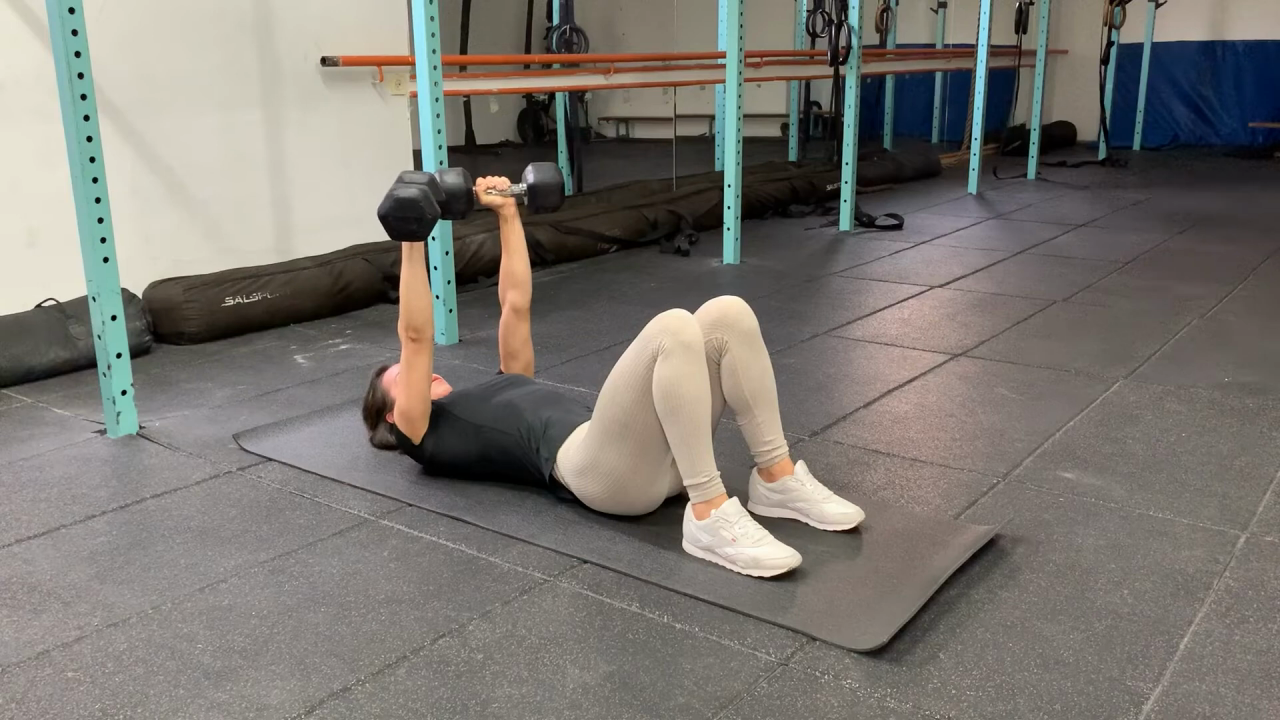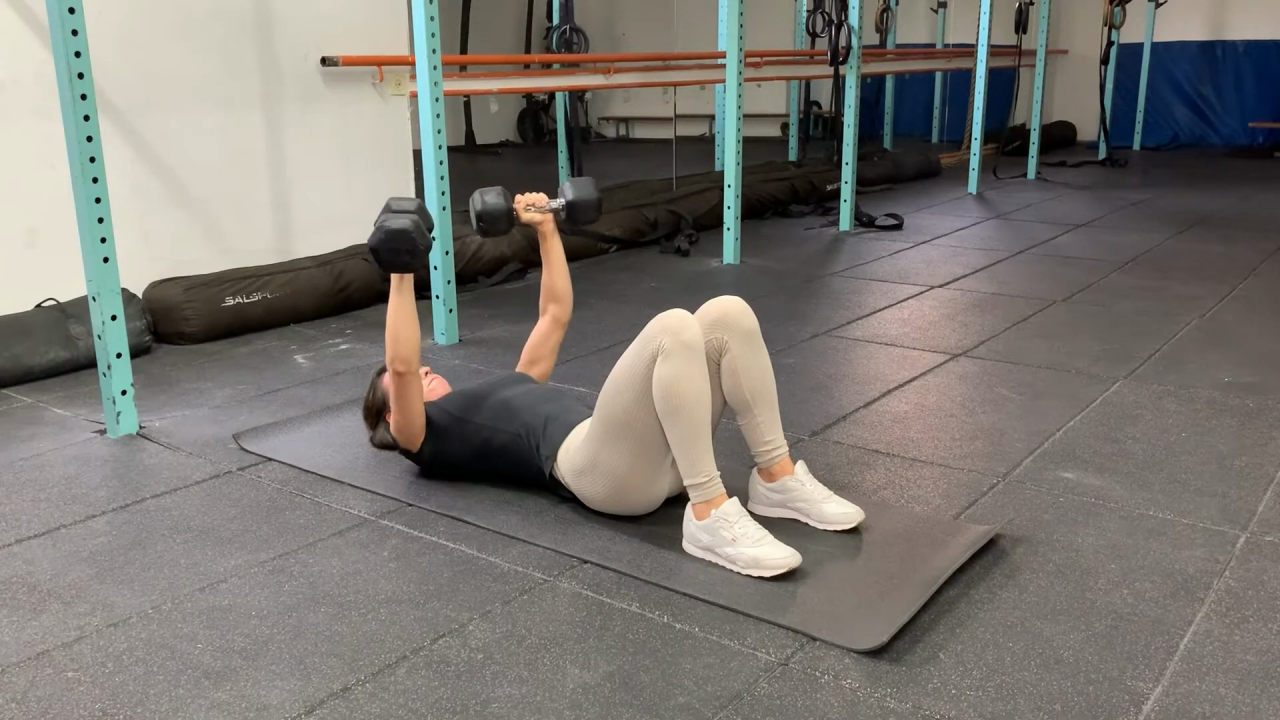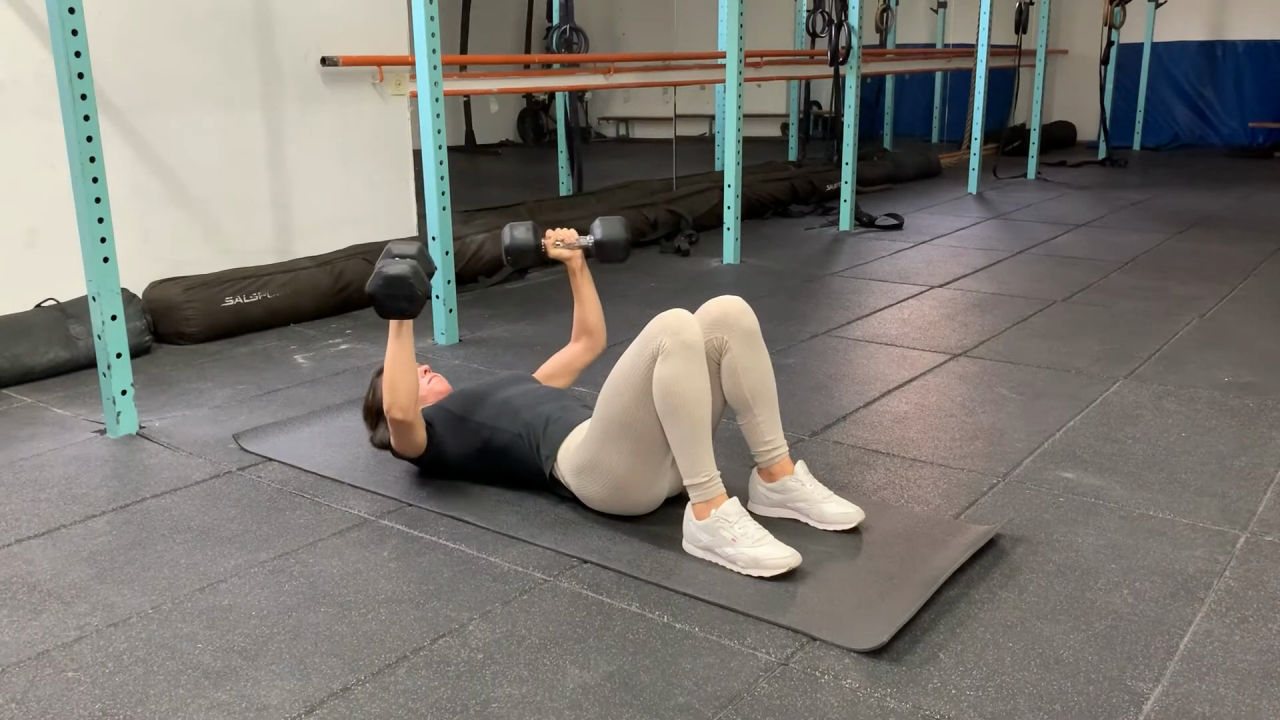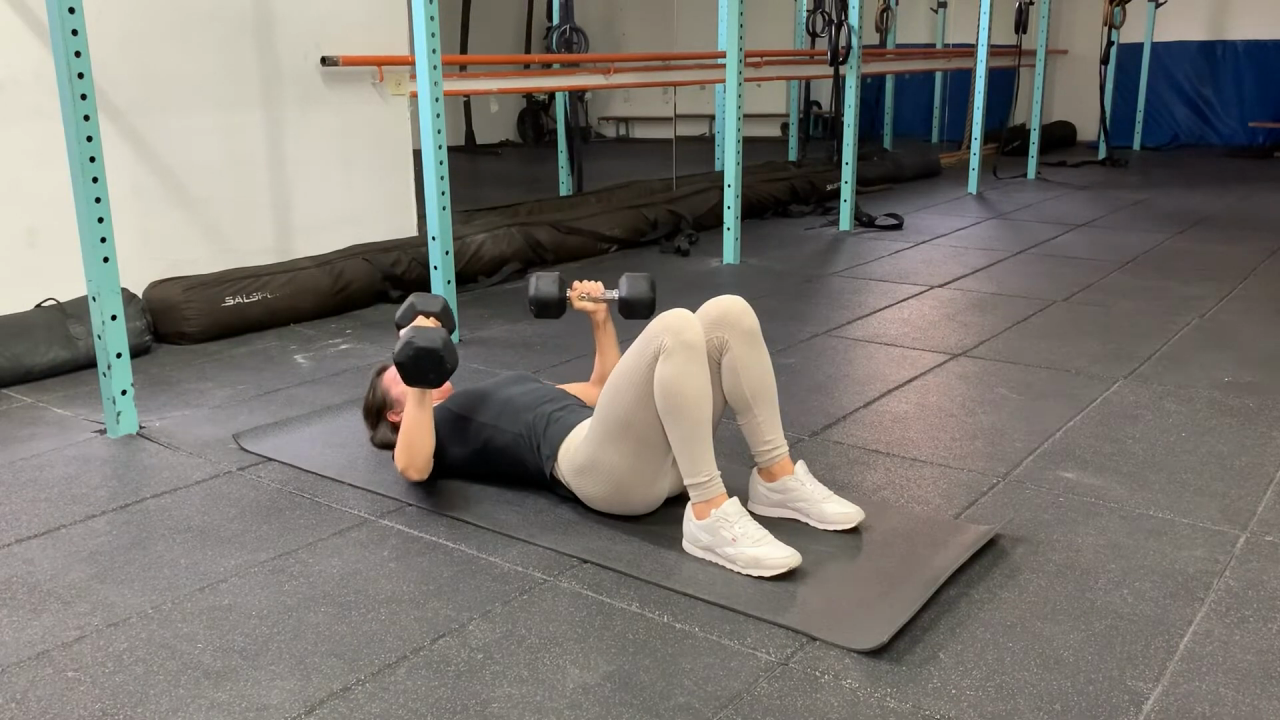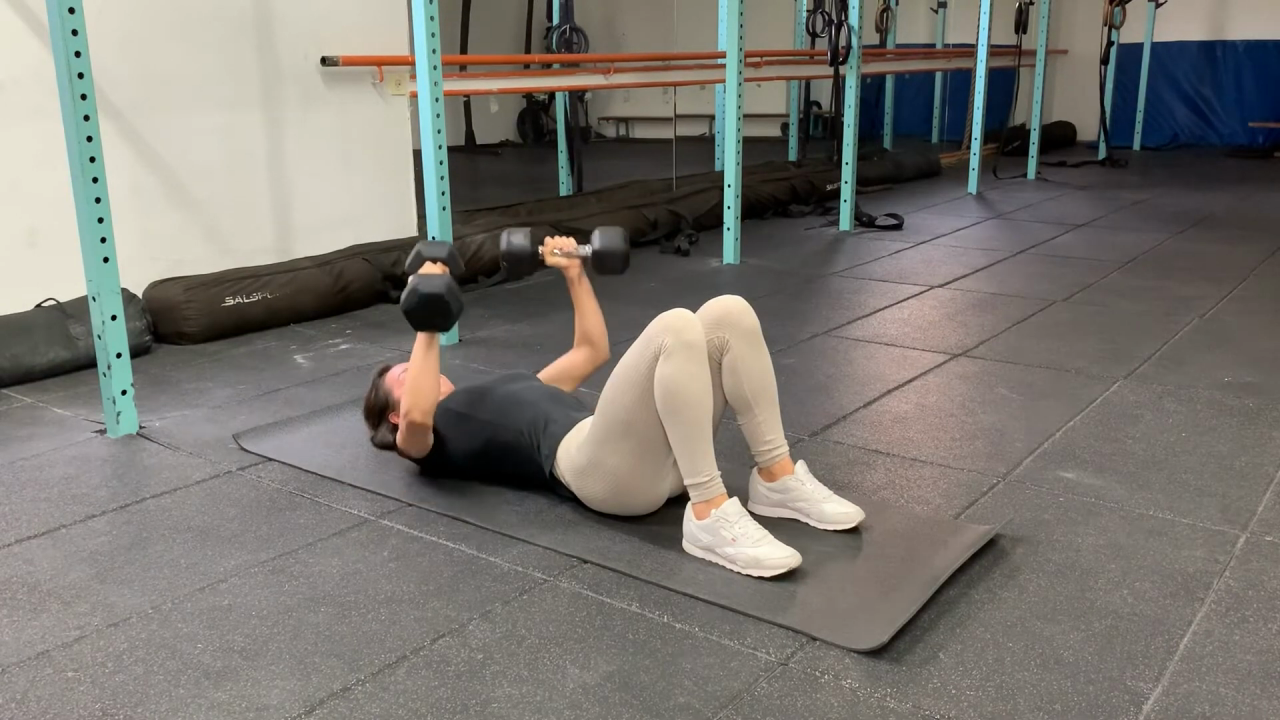
dt=1s
person 1, frame 1
left shoulder: (496, 391)
right shoulder: (426, 434)
left elbow: (516, 306)
right elbow: (416, 338)
left wrist: (507, 213)
right wrist: (412, 241)
left hip: (653, 454)
right hip: (596, 466)
left knee: (727, 313)
right knee: (673, 327)
left ankle: (777, 478)
right ankle: (710, 515)
person 1, frame 2
left shoulder: (508, 388)
right shoulder: (425, 437)
left elbow: (555, 315)
right elbow: (401, 366)
left wrist: (546, 229)
right wrist: (402, 274)
left hip: (654, 453)
right hip: (597, 465)
left knee: (727, 312)
right knee: (674, 327)
left ankle: (777, 479)
right ankle: (710, 516)
person 1, frame 3
left shoulder: (510, 388)
right shoulder: (426, 437)
left elbow: (588, 343)
right elbow: (398, 412)
left wrist: (575, 264)
right wrist: (401, 319)
left hip: (653, 451)
right hip: (596, 464)
left knee: (727, 313)
right knee: (674, 327)
left ankle: (778, 479)
right ankle: (710, 516)
person 1, frame 4
left shoulder: (495, 392)
right shoulder: (429, 425)
left elbow: (603, 388)
right elbow: (413, 468)
left wrist: (600, 319)
left hip: (653, 451)
right hip: (595, 464)
left knee: (728, 312)
right knee: (674, 327)
left ankle: (778, 479)
right ankle: (710, 515)
person 1, frame 5
left shoulder: (509, 386)
right shoulder: (429, 433)
left elbow: (593, 350)
right elbow: (418, 415)
left wrist: (575, 274)
right wrist: (425, 325)
left hip: (653, 451)
right hip: (596, 465)
left knee: (729, 311)
right knee: (675, 328)
left ankle: (778, 480)
right ankle: (710, 516)
